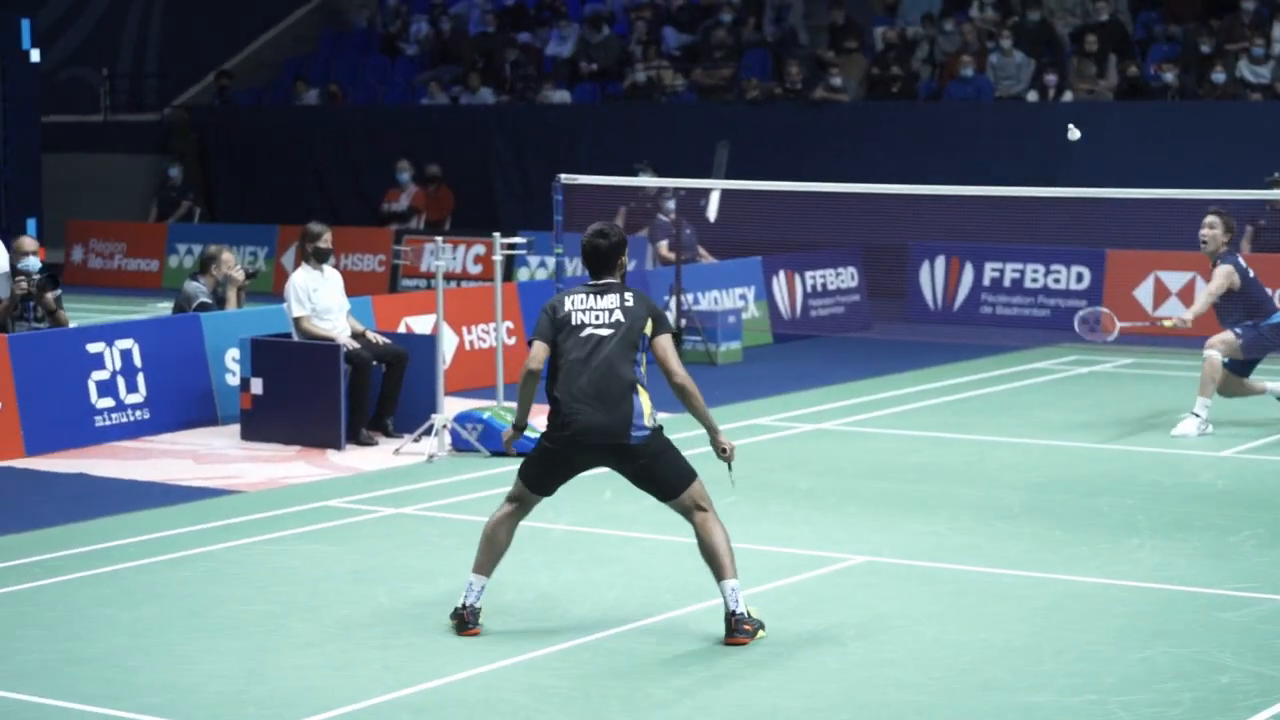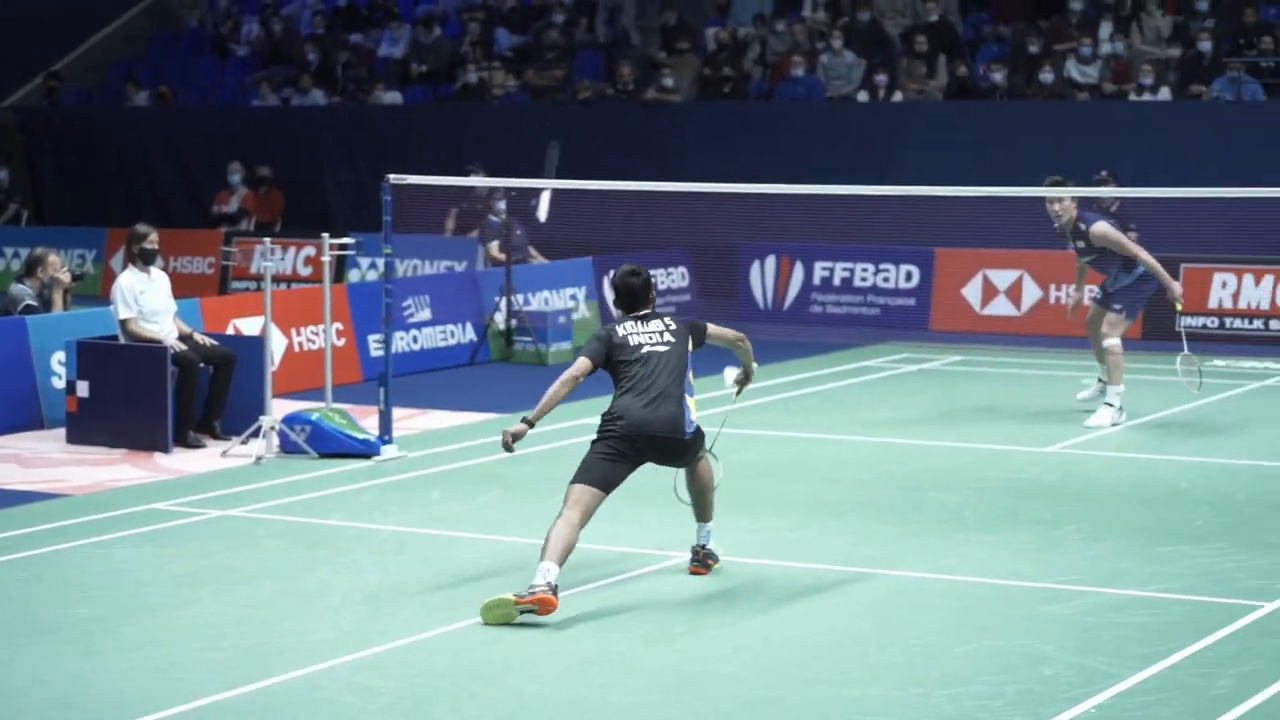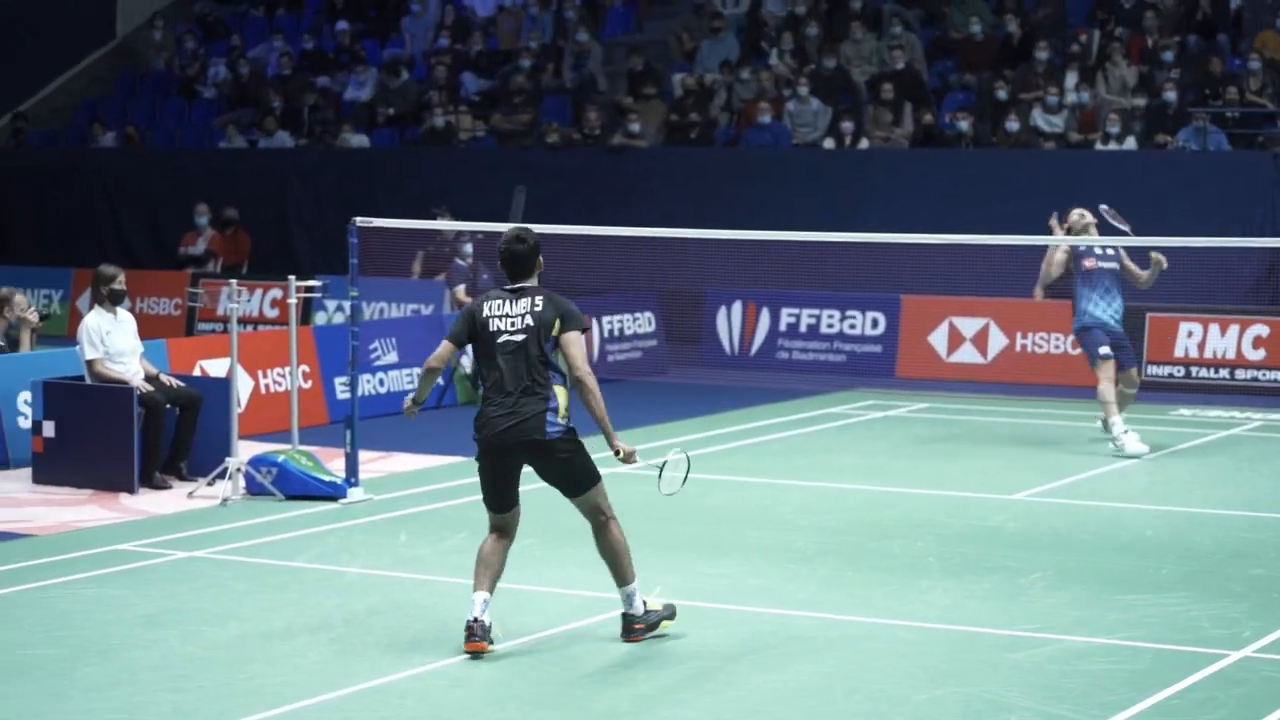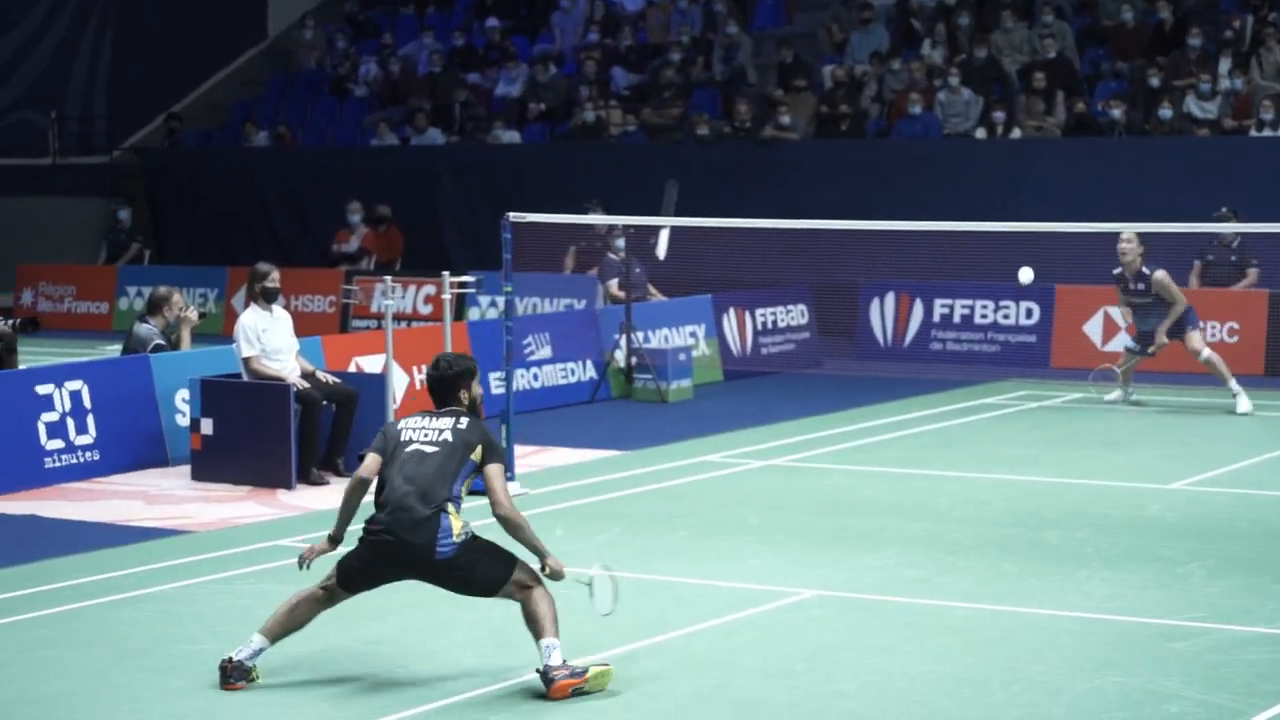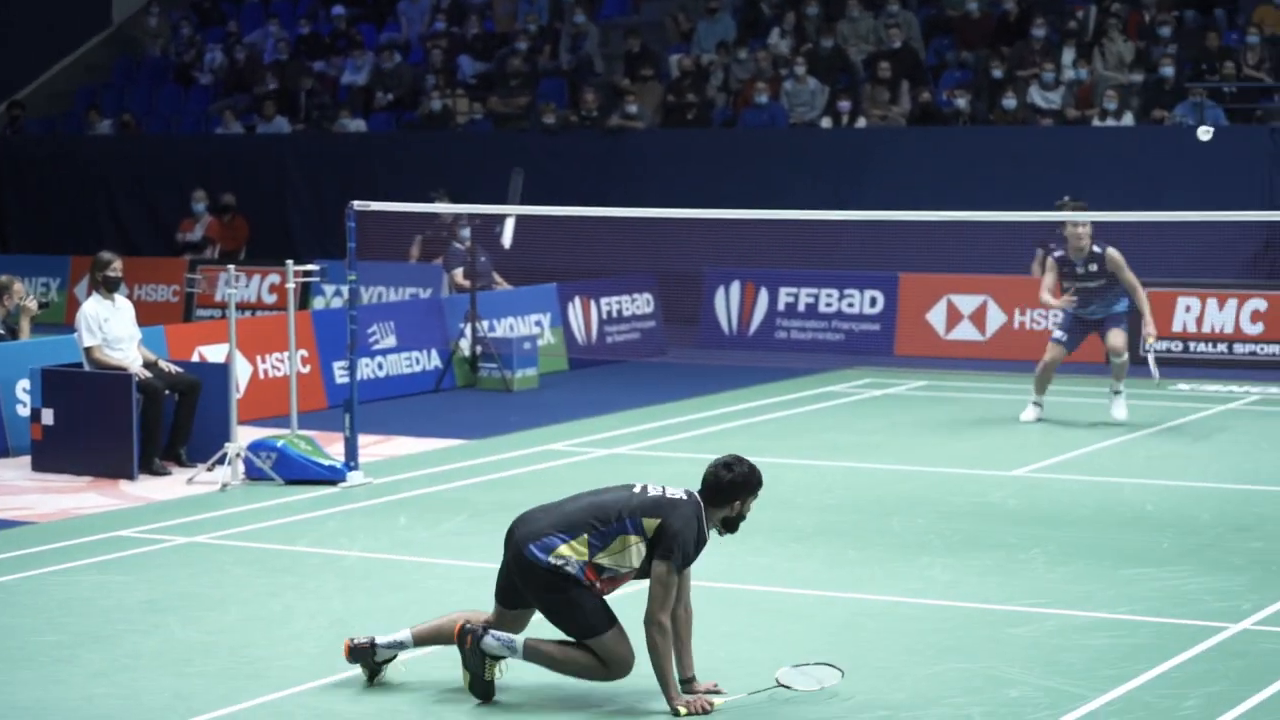
dt=0.7s
person 1, frame 1
left shoulder: (557, 305)
right shoulder: (644, 306)
left elbow: (533, 367)
right elbow: (678, 377)
left wrist: (518, 425)
right wrist: (715, 434)
left hip: (569, 431)
right hip: (630, 431)
left knee: (515, 504)
right knee: (700, 511)
left ankle: (468, 608)
right ankle: (737, 616)
person 1, frame 2
left shoulder: (610, 335)
right shoulder: (679, 326)
left elbow: (573, 375)
right elbow: (738, 339)
left wrist: (527, 422)
right wrist: (747, 370)
left hip: (622, 431)
right hip: (671, 427)
left knee: (573, 513)
right knee: (695, 452)
left ankle: (544, 586)
right ankle: (703, 549)
person 1, frame 3
left shoulder: (478, 308)
right shoulder: (559, 308)
left elbow: (435, 364)
right elbow: (581, 373)
left wrist: (418, 400)
right wrist: (612, 438)
left hip: (494, 435)
right hip: (547, 430)
left knee: (500, 529)
right knee: (601, 514)
left ankle: (477, 621)
right ankle: (635, 614)
person 1, frame 4
left shoulder: (401, 425)
right shoulder: (478, 434)
left elbow: (359, 482)
right elbow: (505, 512)
left wrist: (334, 537)
right wrist: (547, 559)
left hip: (381, 541)
right hip: (439, 546)
left knee: (325, 592)
right knee: (531, 587)
left ankle: (239, 661)
right ankle: (558, 669)
person 1, frame 5
left shoulder: (683, 509)
right shoulder: (685, 525)
left elbow: (680, 605)
right elbow: (658, 621)
left wrist: (688, 679)
left hip: (526, 532)
right hip: (545, 554)
left knee: (500, 622)
right knee: (618, 661)
left ankle: (378, 647)
right ankle: (486, 642)
person 2, frame 1
left shoulder: (1225, 269)
right shoulder: (1227, 259)
left elbow: (1210, 293)
left wrist: (1190, 314)
right hip: (1254, 325)
left knee: (1212, 346)
right knee: (1225, 387)
left ankle: (1200, 417)
person 2, frame 2
left shoulder: (1095, 228)
right shoulder: (1064, 229)
left elbow: (1138, 253)
left wrist: (1170, 283)
right wrist: (1077, 290)
left hip: (1138, 277)
right hip: (1117, 278)
left knee: (1109, 331)
right knee: (1092, 324)
left ankle: (1114, 405)
right ankle: (1105, 381)
person 2, frame 3
left shoulder: (1115, 249)
right shoulder: (1070, 246)
left elbow: (1143, 281)
right elbow: (1048, 277)
left wrist: (1156, 266)
right wrist: (1058, 244)
left hip: (1114, 323)
right hip: (1090, 323)
left knee: (1132, 380)
right knee: (1107, 369)
left ankle: (1111, 420)
right ankle: (1119, 433)
person 2, frame 4
left shoulder: (1156, 276)
right shoulder: (1118, 276)
left elbow: (1181, 303)
right elbow: (1123, 305)
left wrist: (1162, 329)
right wrist: (1129, 320)
left hip: (1179, 318)
right hip: (1148, 326)
left knee: (1196, 348)
right knee: (1127, 360)
left ankle: (1238, 392)
right ankle: (1126, 389)
person 2, frame 5
left shoulder: (1108, 255)
right shoulder: (1056, 259)
left elbow: (1135, 287)
right elbow: (1044, 294)
left wrist: (1148, 321)
right wrist: (1056, 302)
left hip: (1112, 311)
right hip: (1076, 313)
left knee: (1116, 347)
right knee: (1049, 360)
left ankle: (1117, 390)
right ankle: (1036, 403)
person 3, frame 1
left shoulder: (334, 274)
right shoulder: (299, 280)
right elbow: (303, 326)
left wrist: (365, 331)
right wrist: (335, 336)
left hip: (346, 338)
right hip: (320, 343)
left knee: (398, 354)
right knee: (363, 359)
left ankle: (382, 418)
right ankle: (357, 428)
person 3, frame 2
left shoulder: (161, 276)
right shoulder: (125, 282)
right elbow: (130, 328)
left wrist: (192, 333)
right wrist: (162, 339)
left hip: (173, 340)
right hip: (146, 345)
left knee: (226, 356)
right knee: (190, 361)
left ankle: (209, 421)
right ankle: (184, 430)
person 3, frame 3
left shoulder: (127, 317)
right shoulder: (91, 323)
right elbow: (96, 369)
left wrist: (159, 374)
right wrist: (129, 379)
left hip: (139, 381)
right hip: (113, 386)
left knee: (192, 397)
right knee: (156, 401)
left ankle: (175, 462)
right ankle: (149, 472)
person 3, frame 4
left shoulder: (283, 315)
right shoulder: (248, 320)
right elbow: (253, 366)
left wrist: (315, 371)
right wrist: (285, 377)
left hip: (296, 378)
right hip: (270, 383)
left knee: (348, 394)
right knee: (313, 398)
left ankle: (332, 458)
right ankle: (307, 468)
person 3, frame 5
left shoulder: (125, 304)
right shoulder: (89, 309)
right elbow: (95, 356)
left wrist: (157, 361)
right wrist: (128, 367)
left hip: (138, 368)
right hip: (112, 373)
left knee: (191, 384)
right knee: (154, 388)
left ankle: (175, 448)
right ankle: (149, 459)
